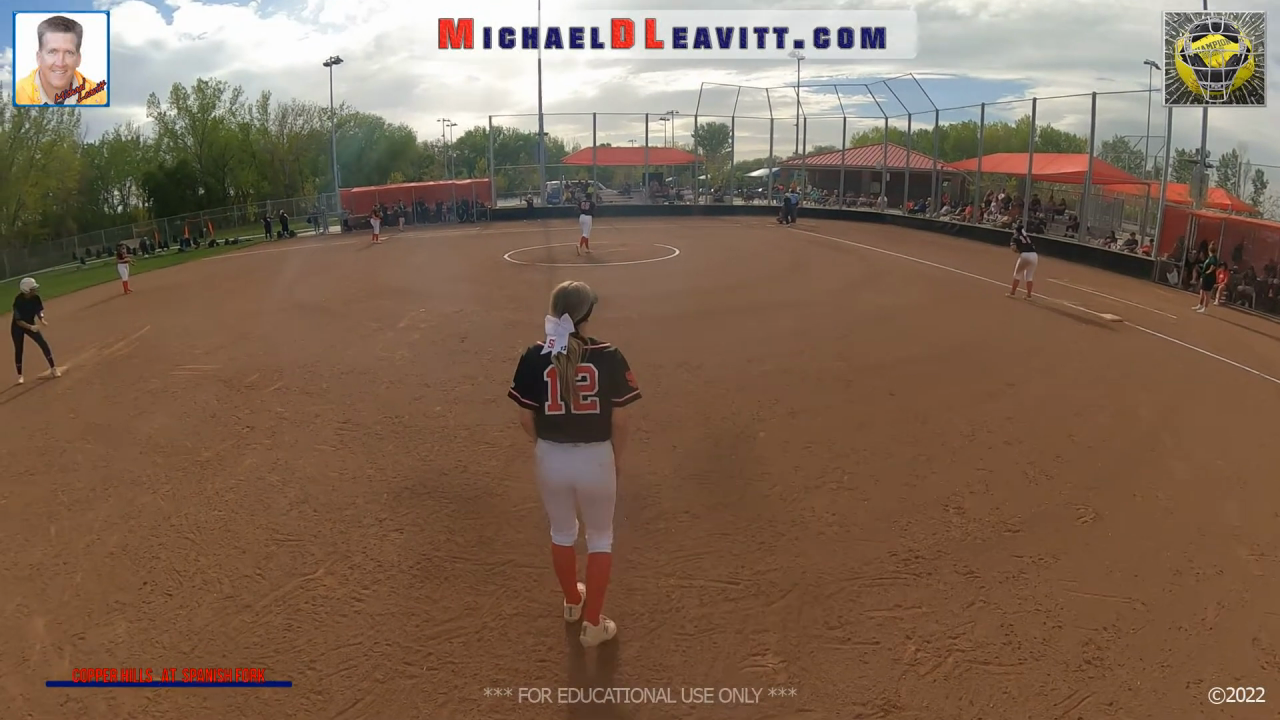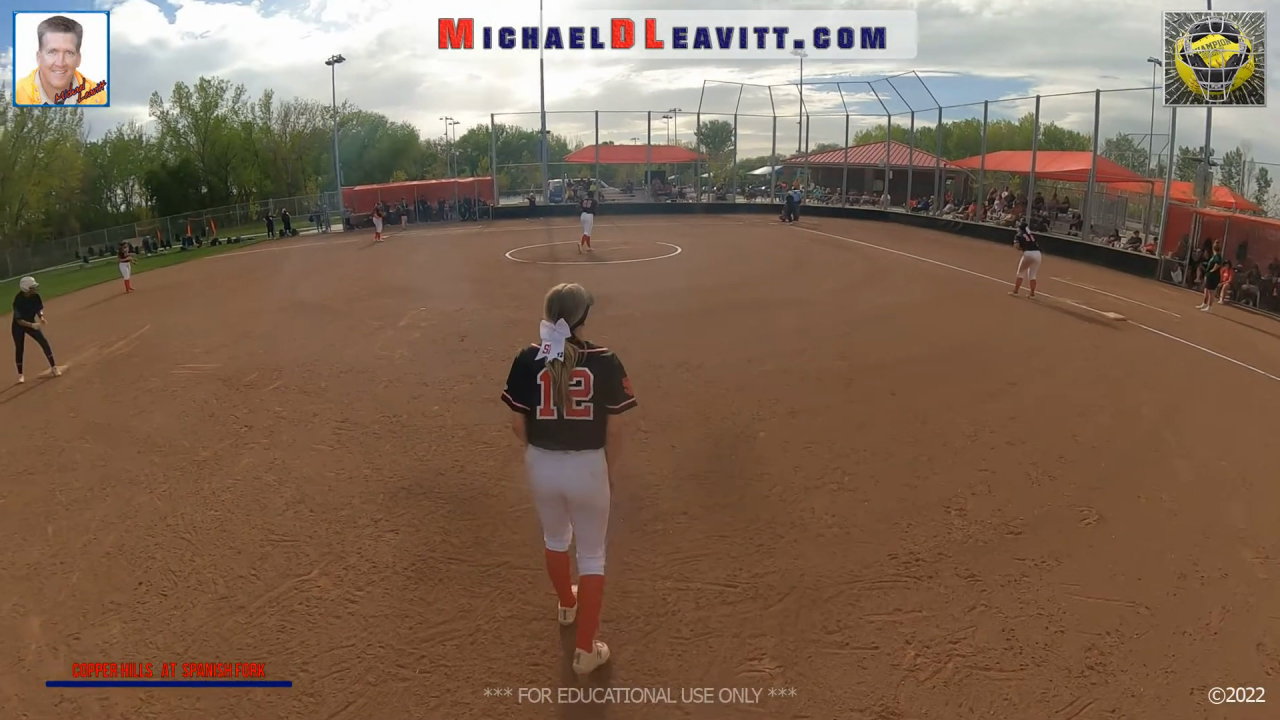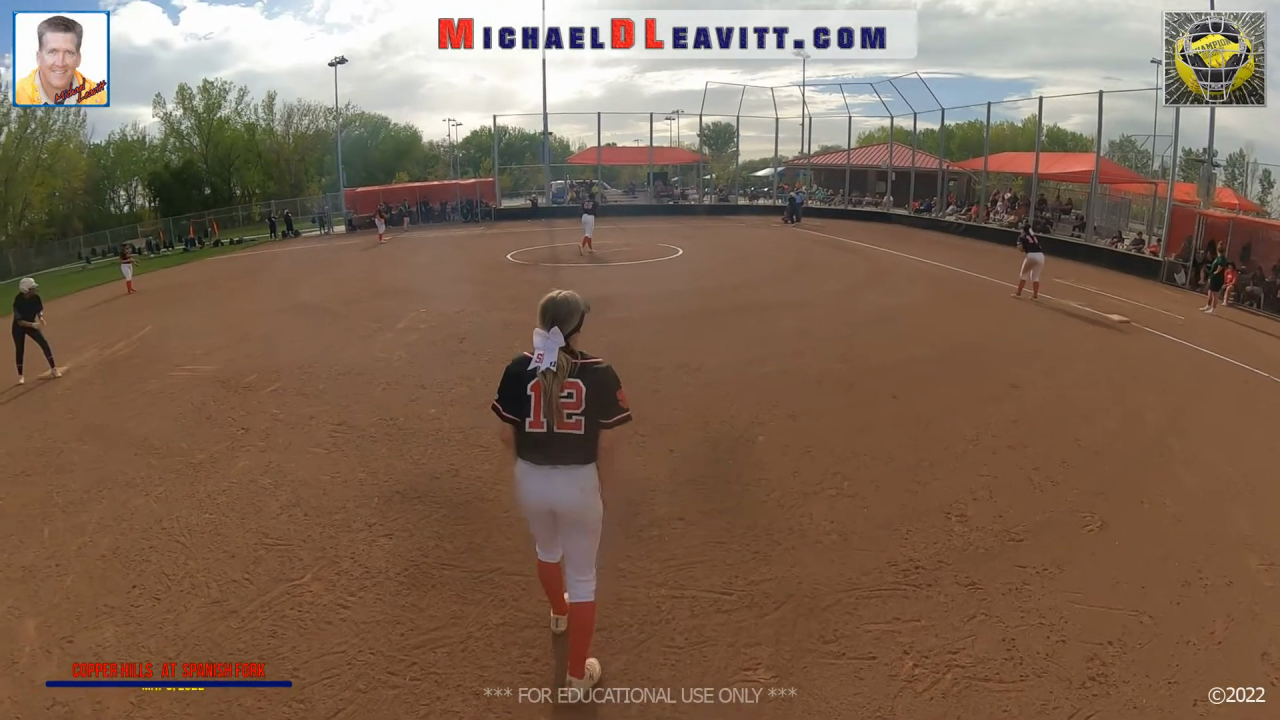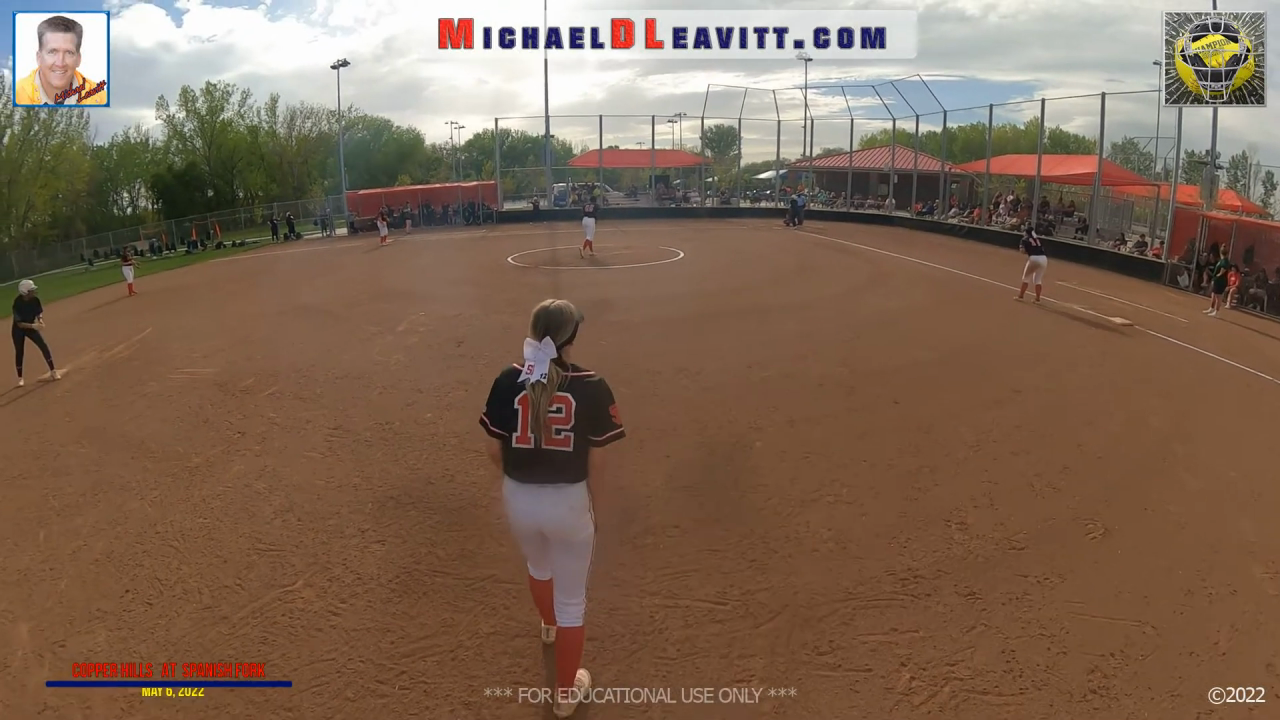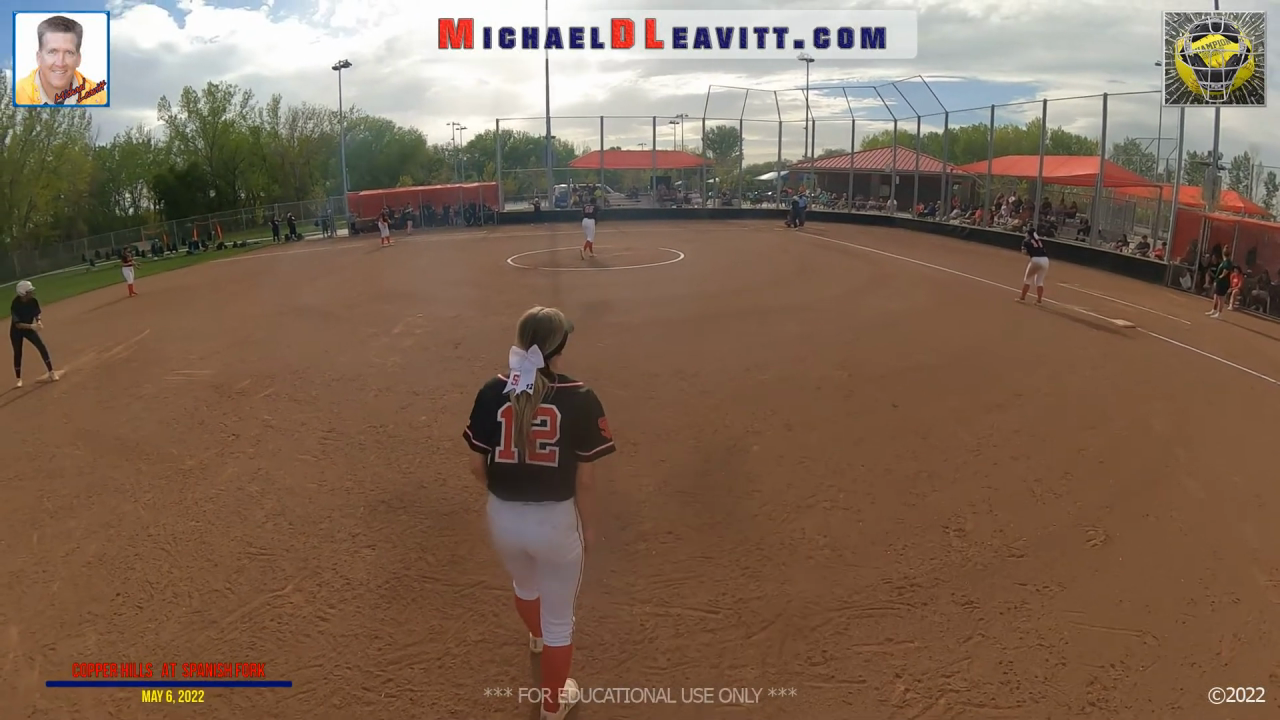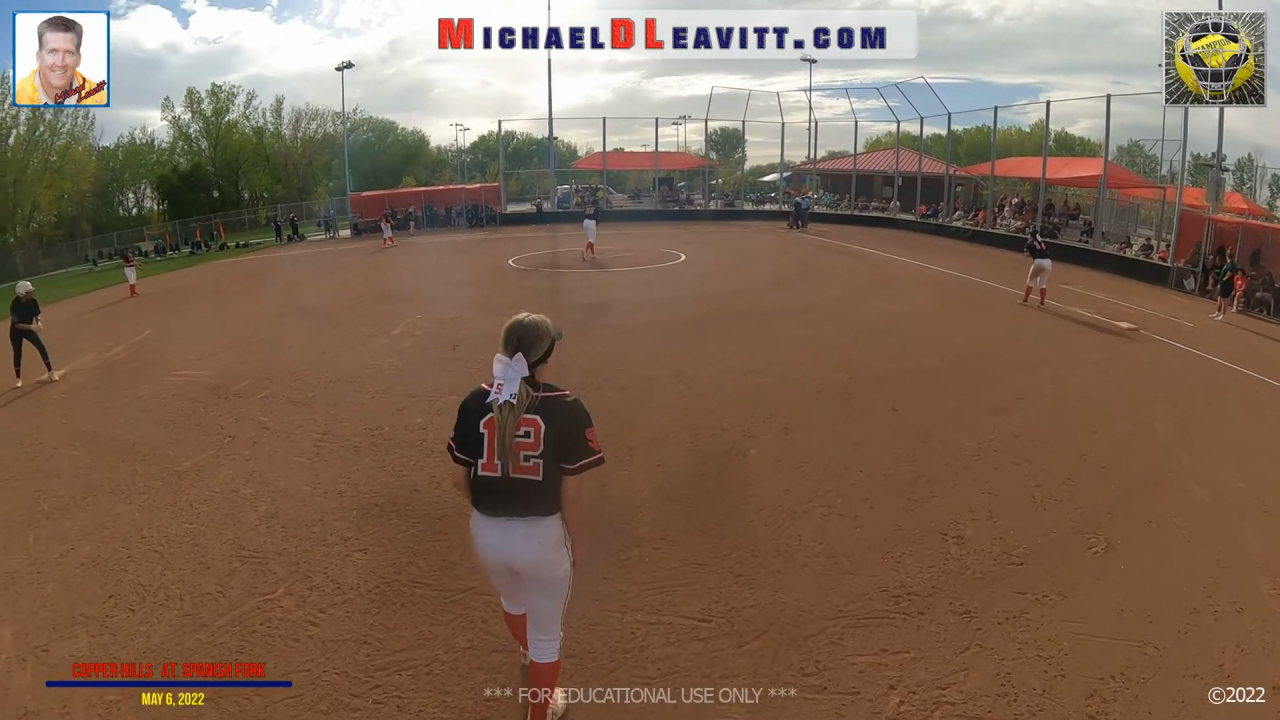
dt=0.1s
person 1, frame 1
left shoulder: (534, 357)
right shoulder: (608, 357)
left elbow: (526, 419)
right elbow: (619, 420)
right wrist: (617, 458)
left hip: (551, 459)
right hip: (595, 458)
left knee: (562, 532)
right knee: (600, 535)
left ankle: (572, 602)
right ankle: (593, 624)
person 1, frame 2
left shoulder: (527, 361)
right shoulder: (604, 362)
left elbow: (518, 424)
right elbow: (613, 428)
right wrist: (609, 468)
left hip: (542, 465)
right hip: (588, 466)
left knee: (555, 538)
right knee: (592, 555)
left ankle: (567, 604)
right ankle: (586, 649)
person 1, frame 3
left shoulder: (519, 369)
right shoulder: (599, 374)
left elbow: (507, 435)
right elbow: (606, 443)
right wrist: (603, 483)
left hip: (530, 480)
right hip: (579, 482)
left knee: (548, 550)
right knee: (582, 578)
left ankle: (559, 613)
right ankle: (577, 675)
person 1, frame 4
left shoulder: (508, 382)
right shoulder: (592, 387)
left elbow: (494, 450)
right elbow: (595, 461)
right wrist: (593, 503)
left hip: (518, 498)
right hip: (568, 501)
left knee: (538, 566)
right knee: (571, 600)
left ankle: (549, 625)
person 1, frame 5
left shoulder: (492, 393)
right shoulder: (579, 399)
left elbow: (478, 466)
right elbow: (584, 480)
right wrist: (586, 524)
left hip: (503, 519)
right hip: (556, 521)
left knee: (525, 584)
right knee: (558, 622)
left ankle: (538, 637)
person 1, frame 6
left shoulder: (475, 403)
right shoulder: (566, 409)
left elbow: (460, 480)
right elbow: (570, 493)
right wrist: (574, 539)
left hip: (487, 532)
right hip: (542, 535)
left knee: (512, 598)
right knee: (546, 638)
left ankle: (526, 648)
